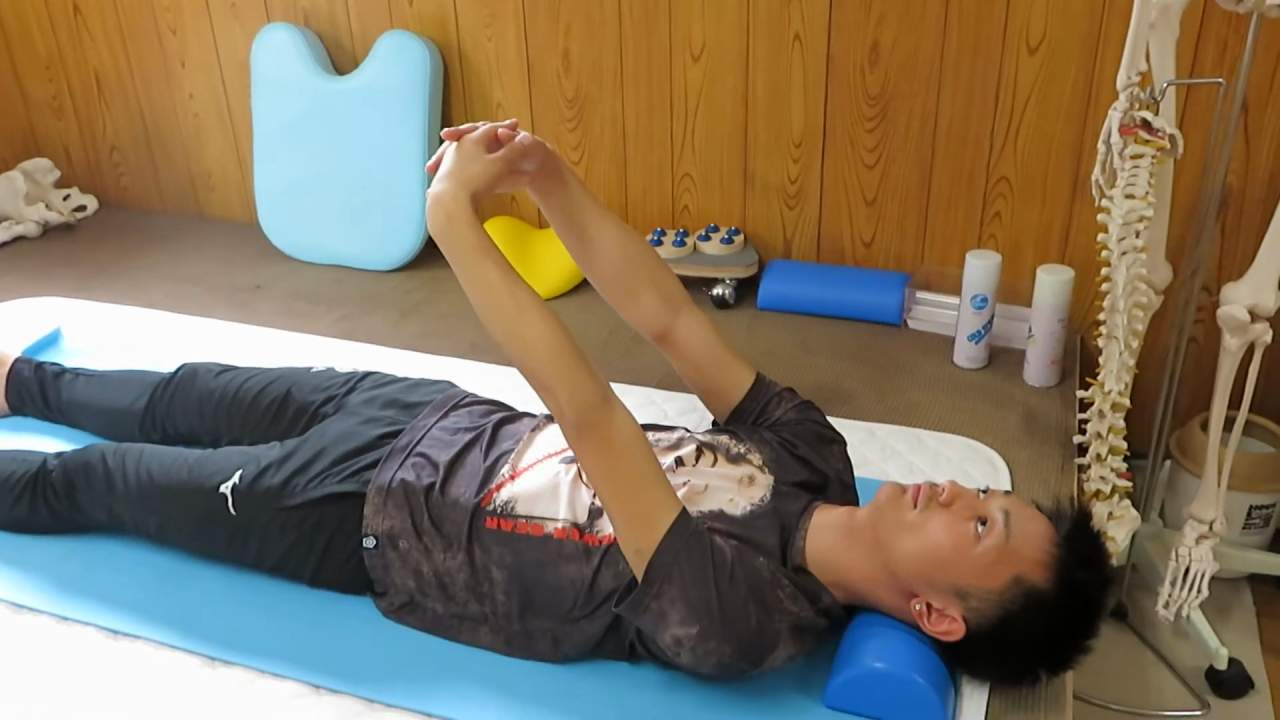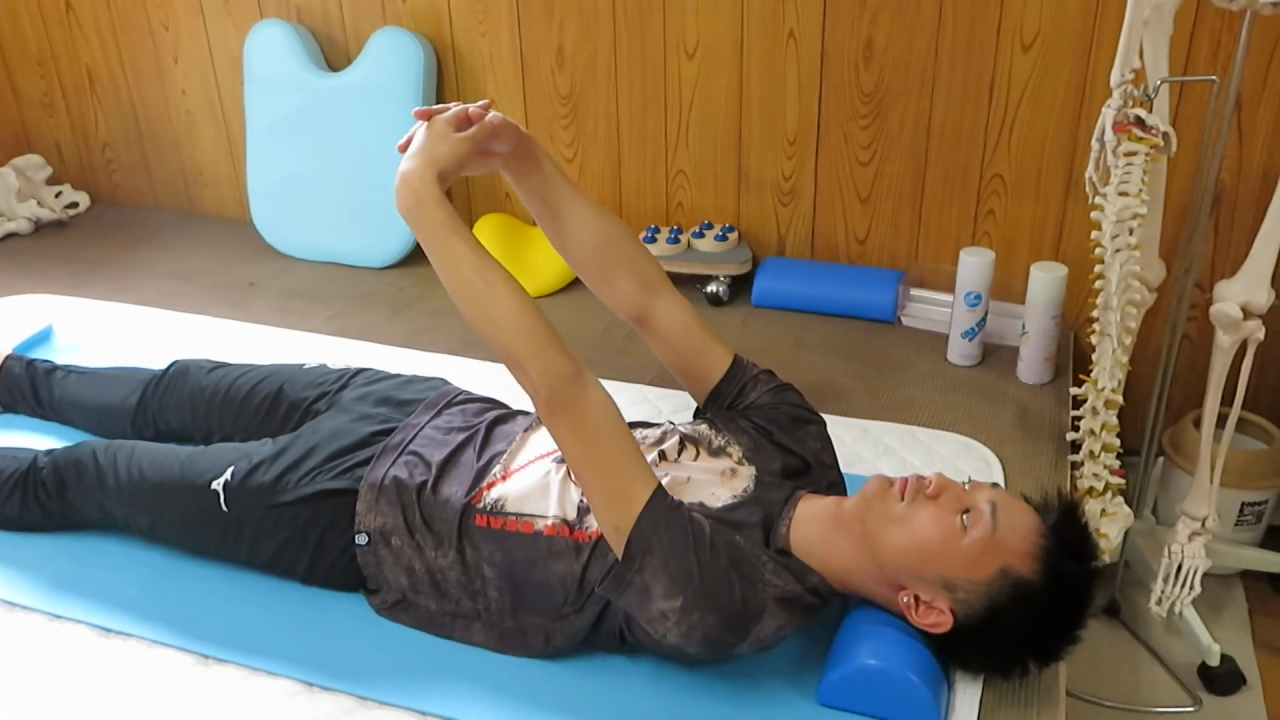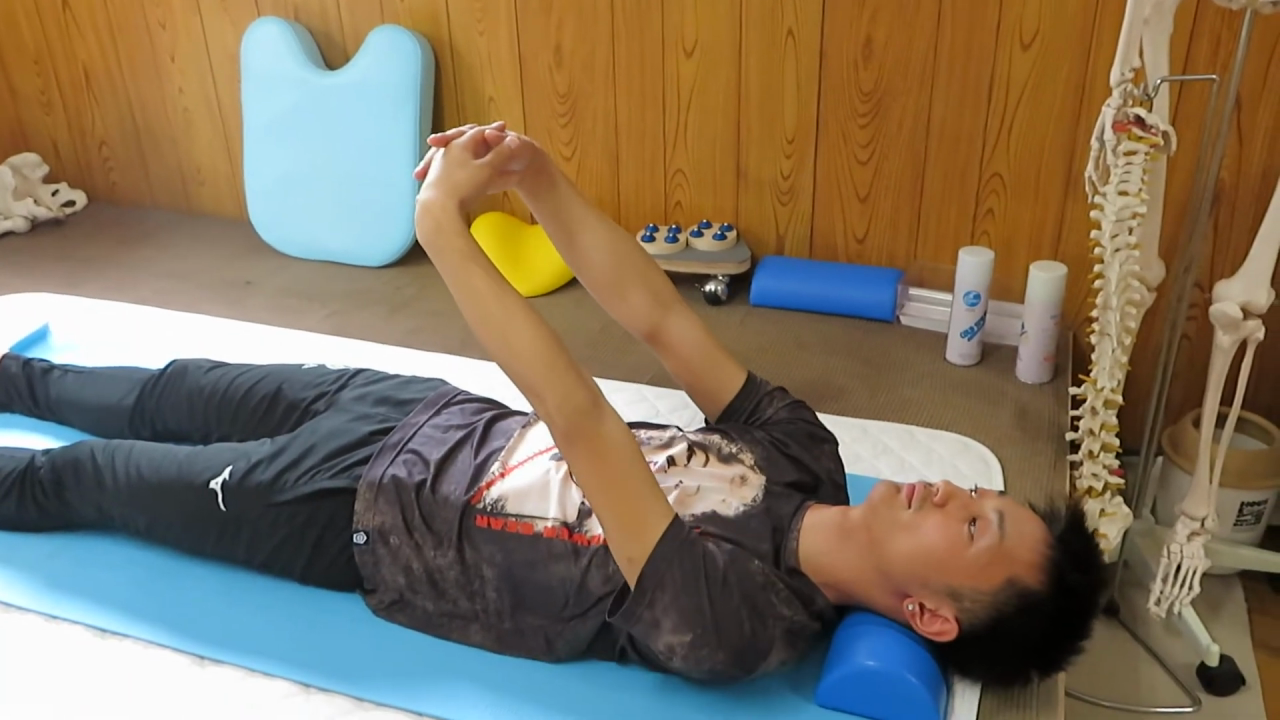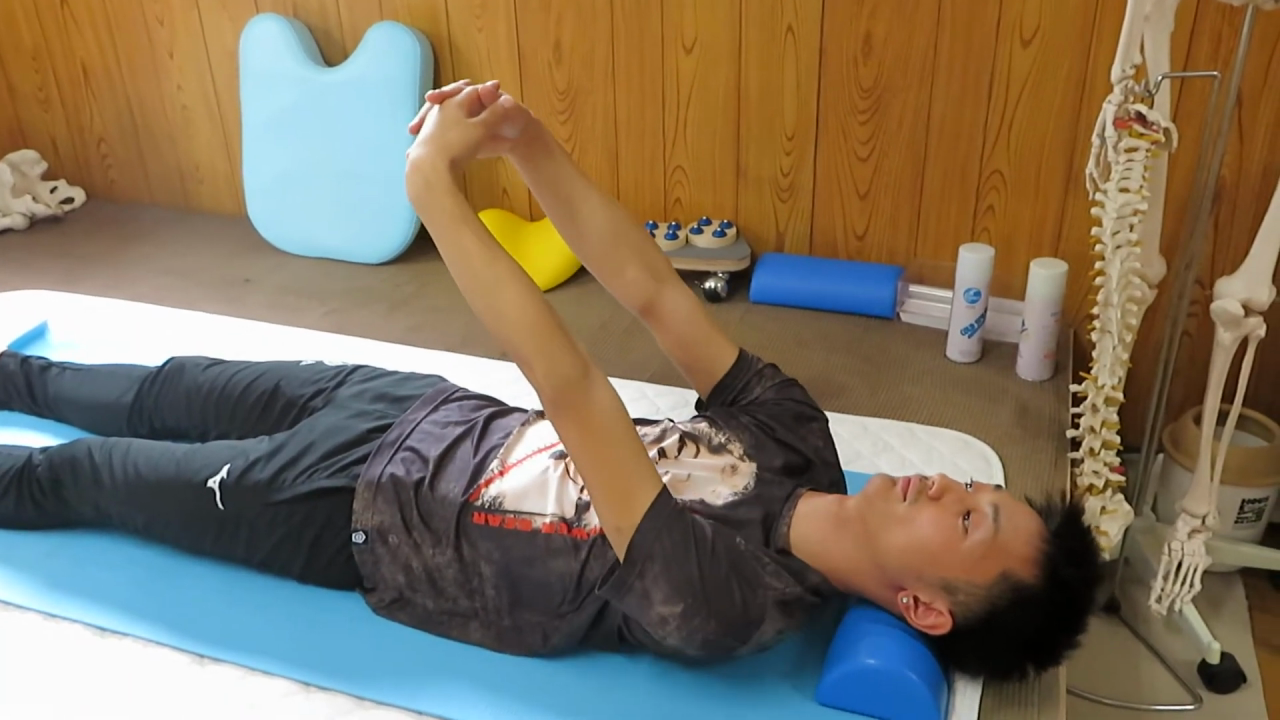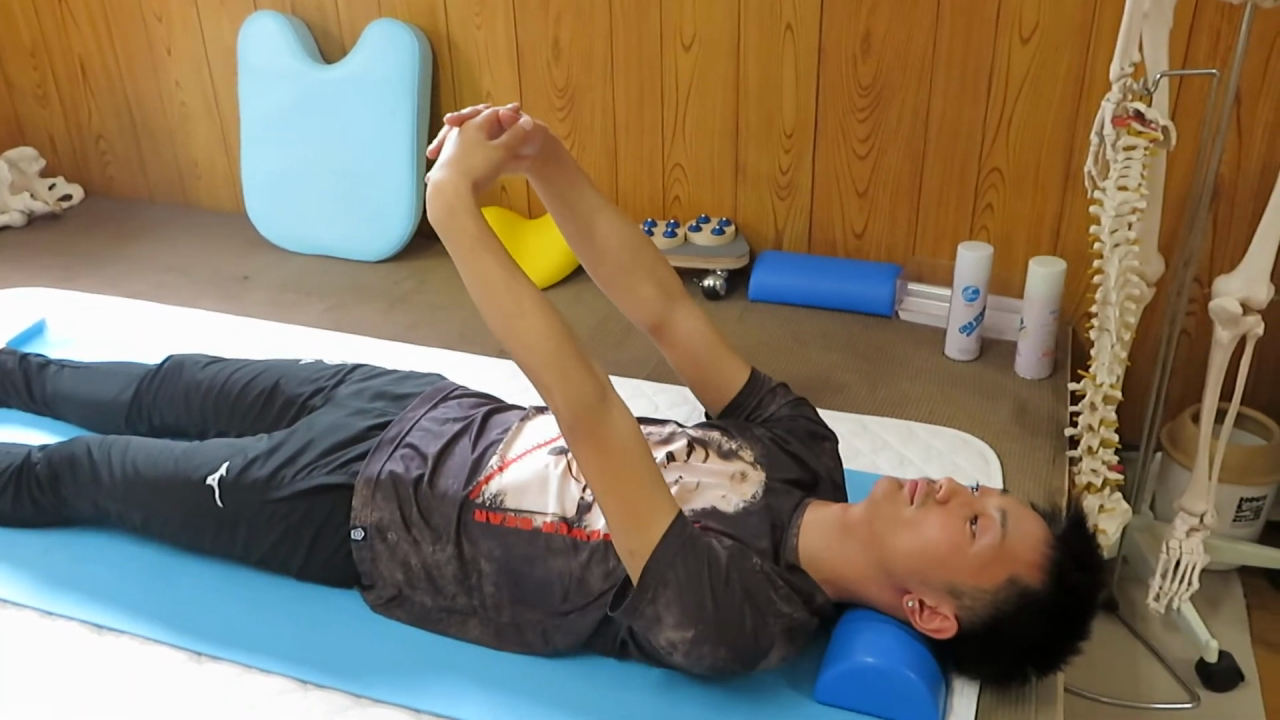
dt=0.5s
person 1, frame 1
left shoulder: (741, 617)
right shoulder: (812, 456)
left elbow: (589, 418)
right elbow: (664, 315)
left wrist: (455, 220)
right wrist: (546, 176)
left hip: (371, 516)
right hip: (440, 421)
left knee: (102, 481)
right knee: (186, 398)
person 1, frame 2
left shoulder: (722, 601)
right shoulder: (796, 442)
left elbow: (562, 393)
right elbow: (643, 300)
left wrist: (421, 199)
right wrist: (517, 159)
left hip: (362, 516)
right hip: (434, 417)
left knee: (92, 478)
right knee: (178, 396)
person 1, frame 3
left shoulder: (733, 622)
right shoulder: (804, 454)
left elbow: (578, 422)
right elbow: (655, 313)
left wrist: (442, 224)
right wrist: (533, 174)
left hip: (361, 514)
right hip: (430, 418)
right knee: (172, 395)
person 1, frame 4
left shoulder: (724, 599)
right shoulder: (796, 437)
left elbow: (568, 389)
right elbow: (649, 290)
left wrist: (432, 184)
right wrist: (522, 138)
left hip: (357, 512)
right hip: (429, 414)
right knee: (171, 394)
person 1, frame 5
left shoulder: (735, 618)
right shoulder: (801, 449)
left elbow: (589, 415)
right elbow: (659, 306)
left wrist: (454, 208)
right wrist: (543, 158)
left hip: (358, 509)
right hip: (430, 414)
right knee: (167, 393)
